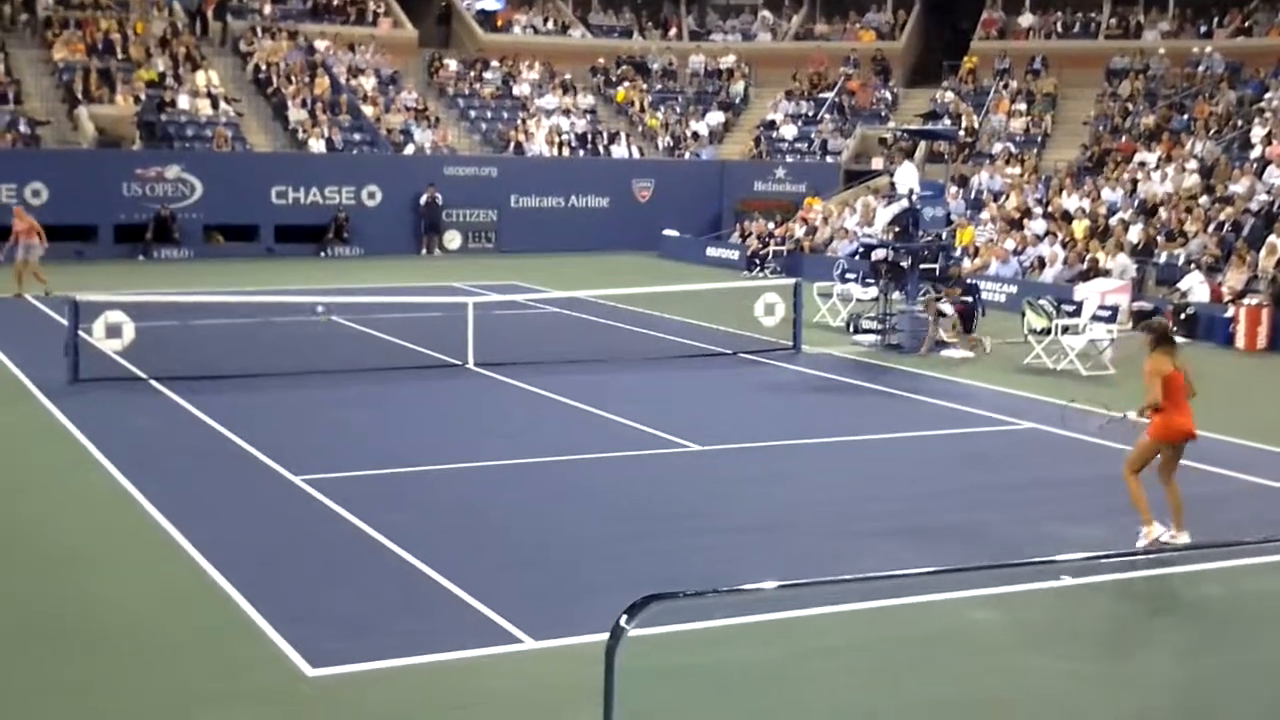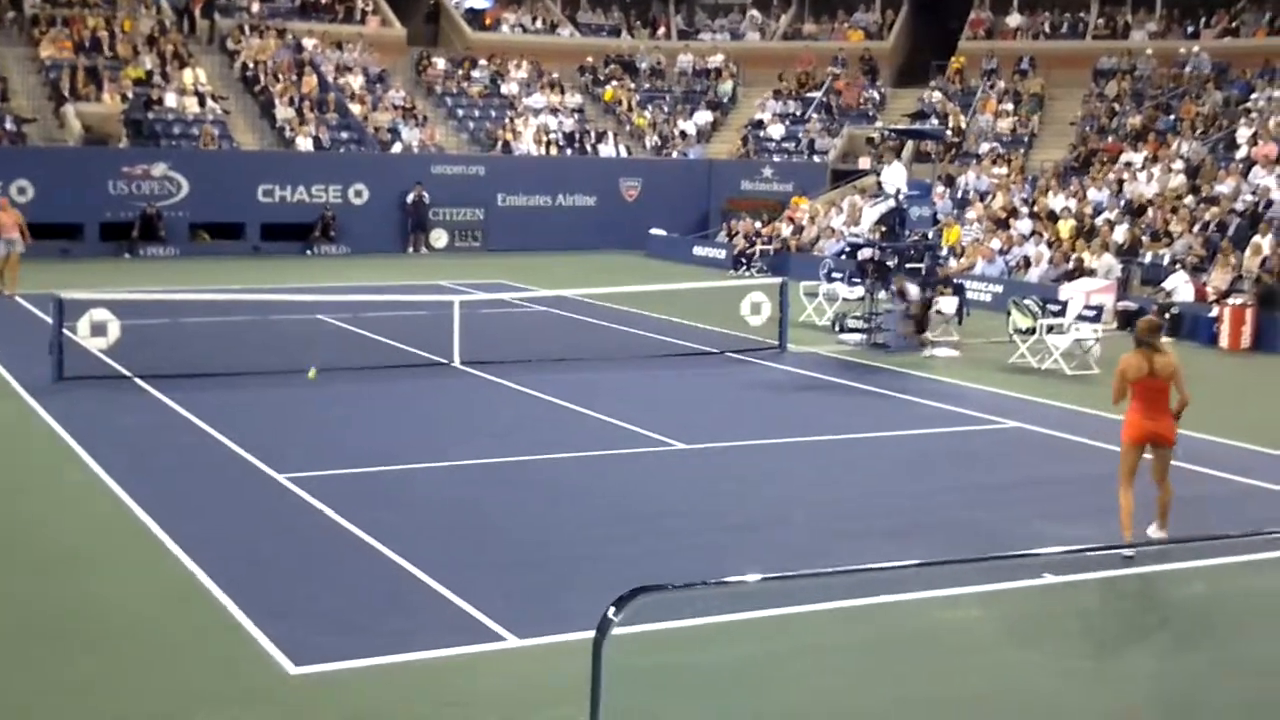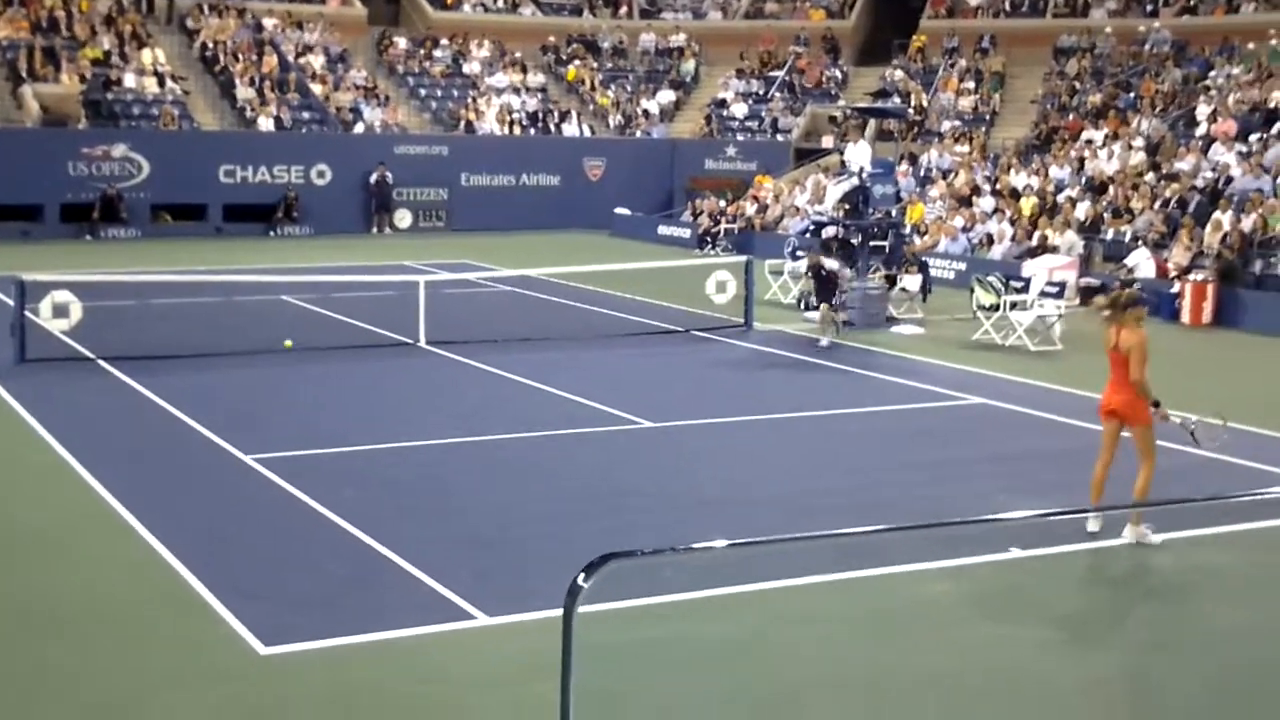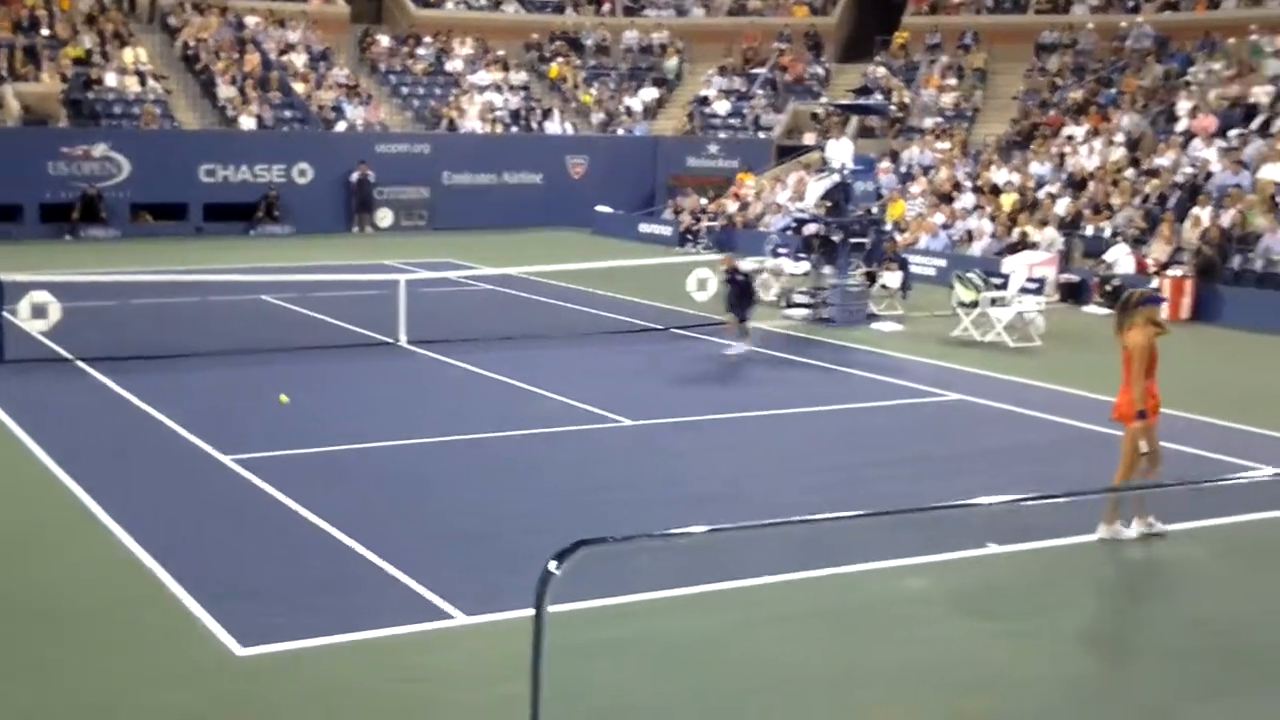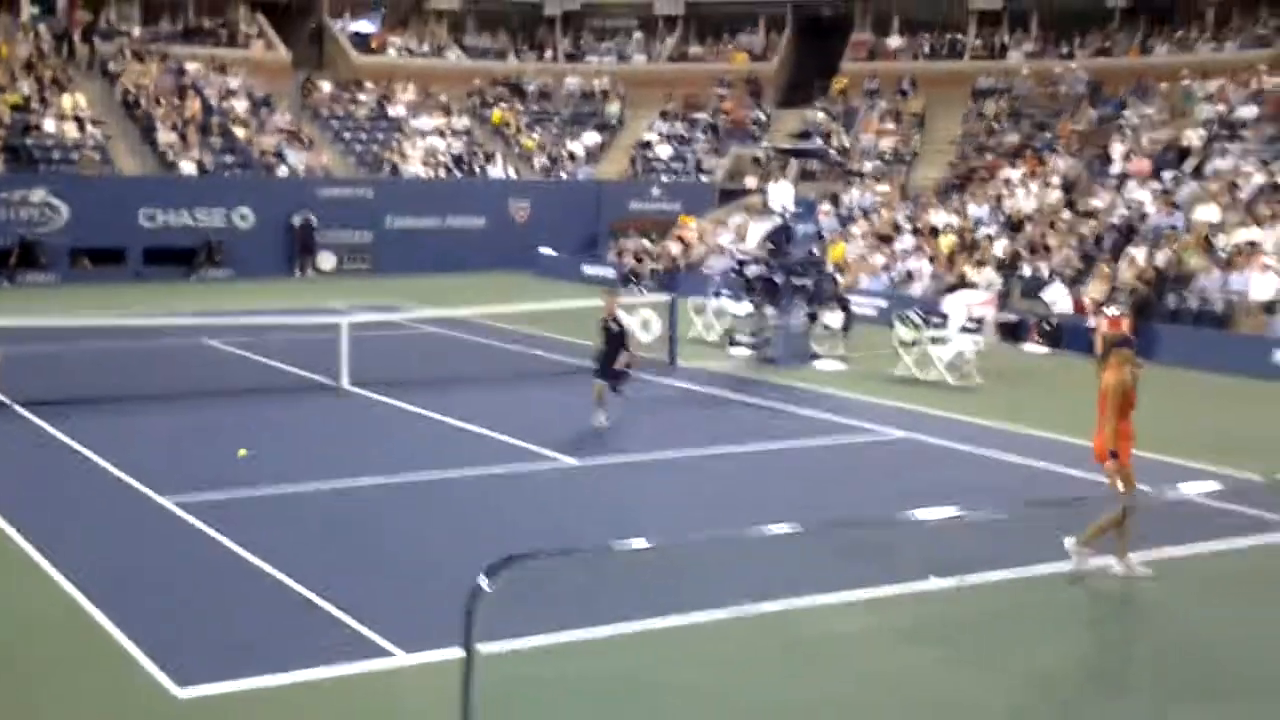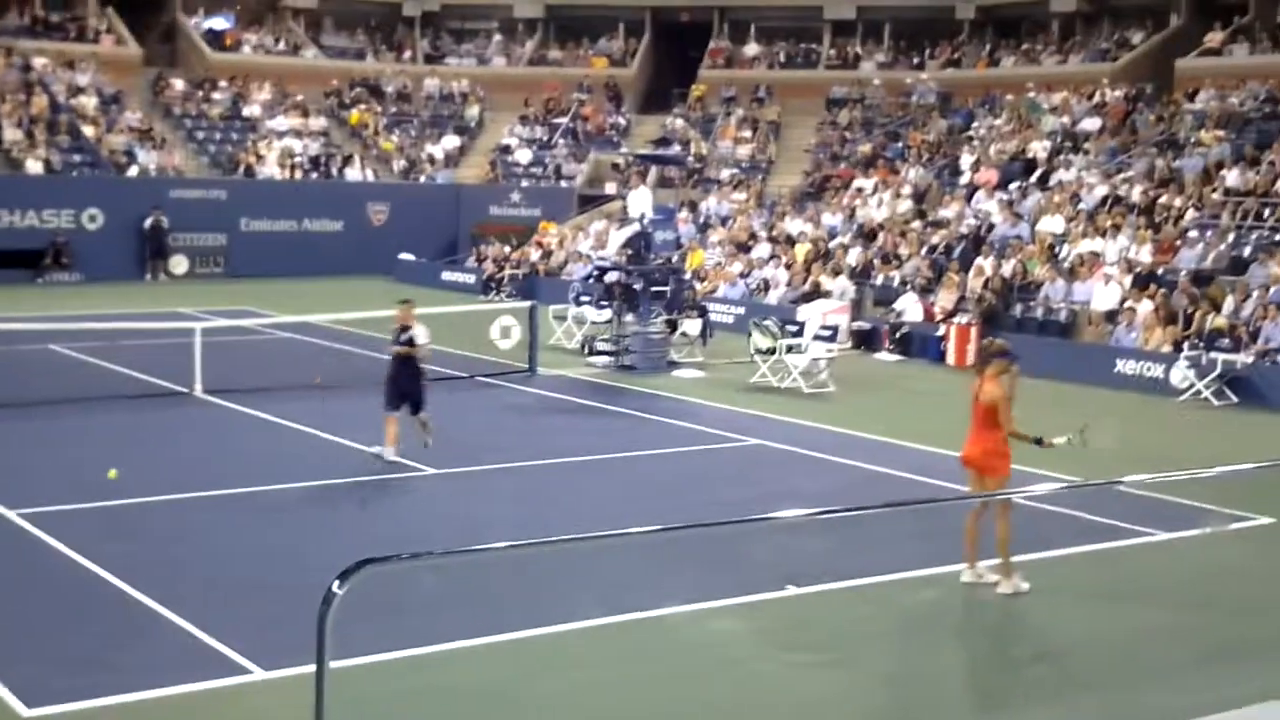
dt=0.4s
person 1, frame 1
left shoulder: (1153, 361)
right shoulder: (1176, 359)
left elbow: (1156, 400)
right elbow: (1190, 392)
left wrist: (1144, 409)
left hip: (1165, 424)
right hip: (1185, 423)
left knee: (1130, 471)
right knee: (1167, 477)
left ankle: (1150, 526)
right ankle: (1179, 532)
person 1, frame 2
left shoulder: (1127, 361)
right shoulder: (1169, 360)
left elbow: (1116, 399)
right elbow: (1184, 399)
right wrist: (1175, 415)
left hip: (1137, 425)
right hip: (1164, 426)
left knee: (1126, 485)
right knee: (1162, 480)
left ankle: (1128, 541)
right ankle: (1161, 528)
person 1, frame 3
left shoulder: (1111, 330)
right shoulder: (1137, 335)
right elbow: (1136, 377)
left wrist: (1136, 323)
right wrist: (1155, 404)
left hip: (1112, 398)
right hip: (1133, 402)
left knee: (1104, 459)
right knee: (1147, 464)
left ankle: (1093, 516)
right ankle: (1134, 526)
person 1, frame 4
left shoulder: (1134, 330)
right shoulder: (1142, 337)
left elbow: (1161, 329)
right elbow: (1138, 381)
left wrist: (1153, 319)
right wrist: (1141, 414)
left hip: (1134, 402)
right hip: (1138, 404)
left knee: (1152, 459)
right knee: (1129, 466)
left ankle: (1142, 519)
right ankle: (1108, 524)
person 1, frame 5
left shoulder: (1120, 374)
right shoulder: (1115, 379)
left elbow: (1130, 404)
right elbow: (1109, 420)
left wrist: (1134, 374)
right wrist: (1111, 455)
left hip: (1117, 443)
right hip: (1114, 445)
left knee: (1125, 502)
right knee: (1124, 503)
left ankle: (1122, 559)
right ankle: (1080, 543)
person 1, frame 6
left shoulder: (980, 382)
right shoulder: (997, 389)
right elbow: (1009, 429)
left wrist: (1011, 381)
right wrist: (1037, 441)
left hip: (974, 449)
right hip: (991, 454)
left knee: (977, 509)
right knee: (1003, 514)
left ankle: (970, 568)
right ankle: (1007, 577)
